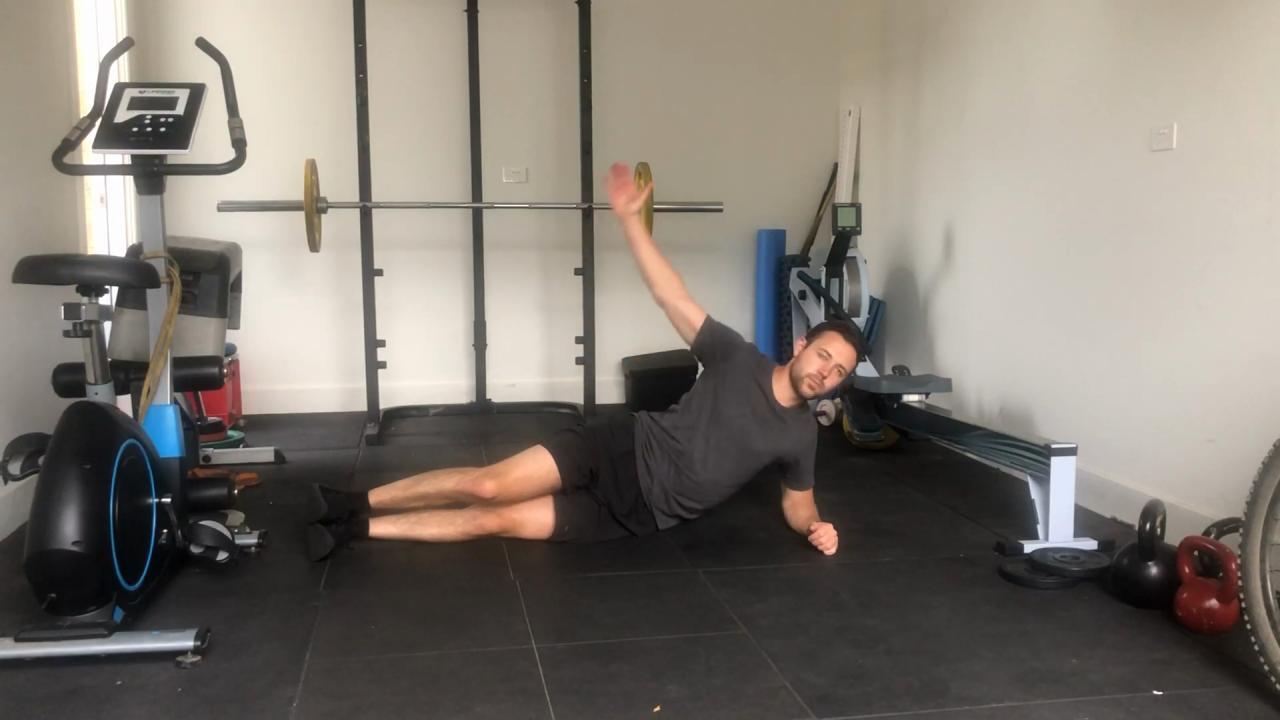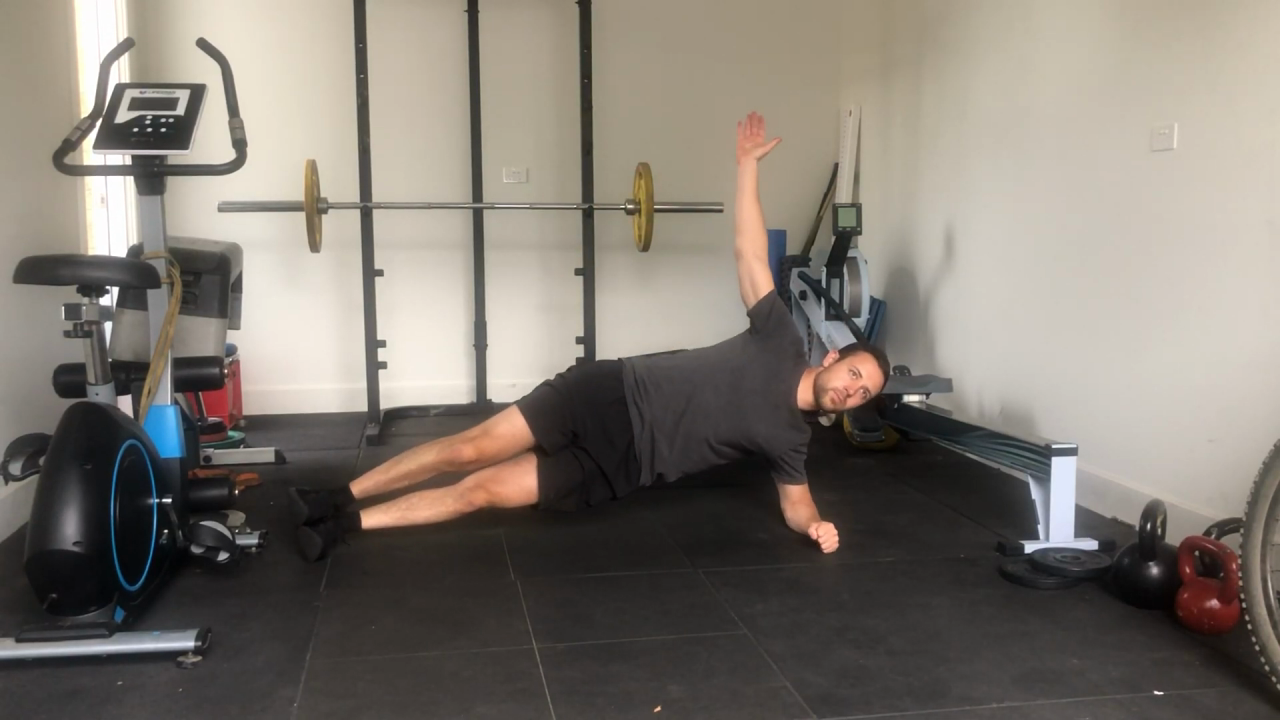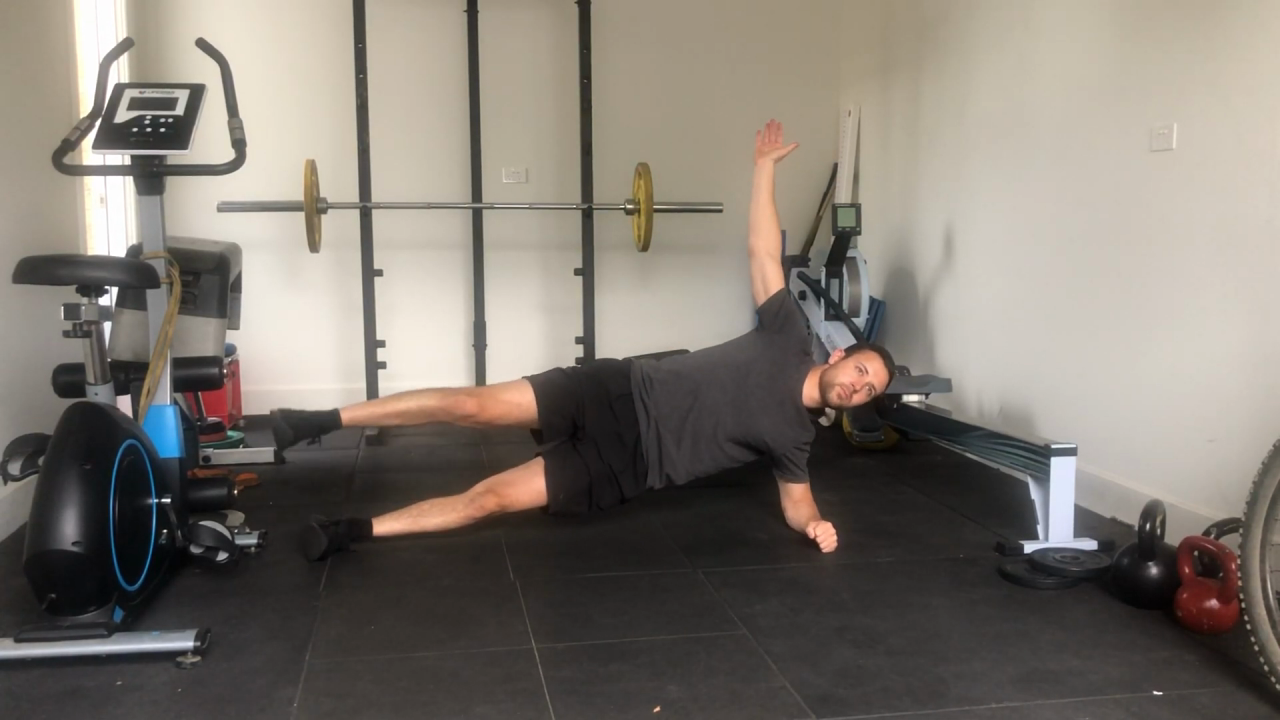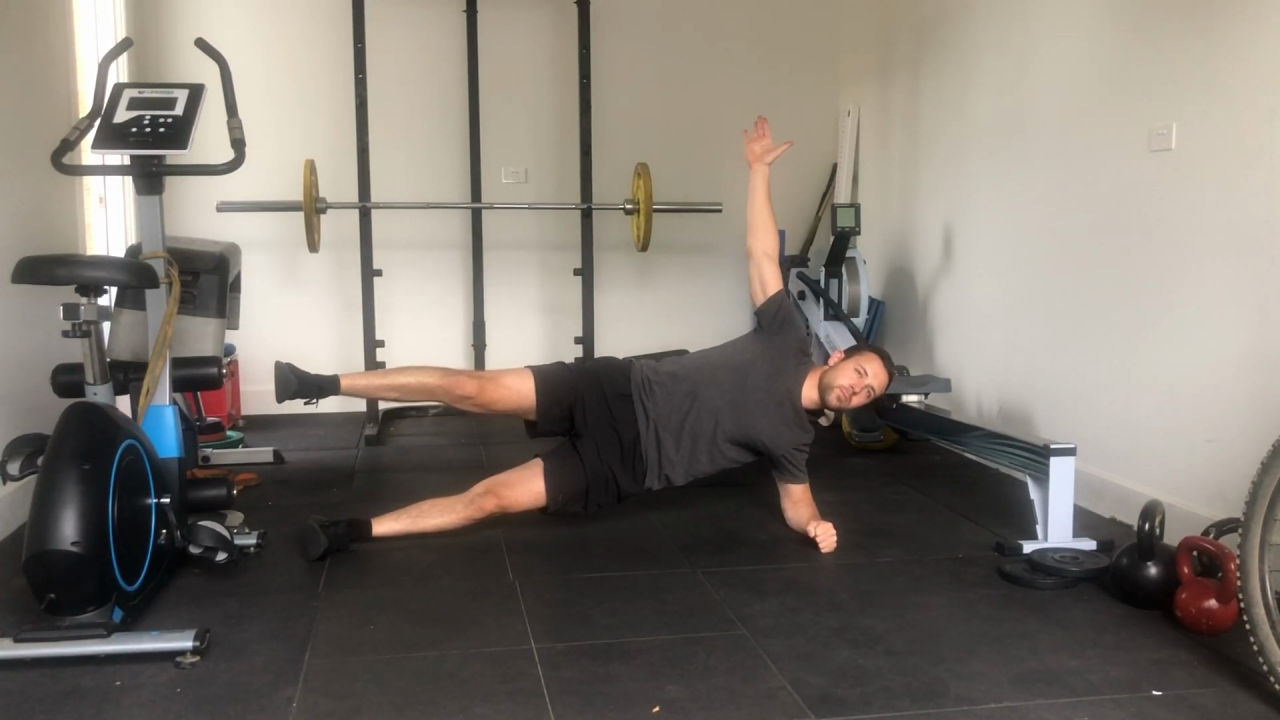
dt=1s
person 1, frame 1
left shoulder: (799, 435)
right shoulder: (736, 359)
left elbow: (797, 504)
right elbow: (670, 295)
left wrist: (815, 527)
right wrist: (630, 218)
left hip: (638, 512)
right hip: (623, 447)
left knee: (495, 520)
right knee: (491, 487)
left ankle: (359, 531)
right ankle: (357, 507)
person 1, frame 2
left shoulder: (790, 435)
right shoulder: (782, 344)
left elbow: (794, 500)
right elbow: (749, 250)
left wrist: (816, 525)
right wrist: (748, 162)
left hip: (620, 458)
right hip: (610, 394)
left knee: (481, 490)
right knee: (472, 450)
left ankle: (347, 523)
right ankle: (341, 500)
person 1, frame 3
left shoulder: (795, 434)
right shoulder: (789, 338)
left elbow: (796, 500)
right elbow: (764, 250)
left wrist: (816, 525)
right wrist: (766, 164)
left hip: (626, 462)
right hip: (620, 393)
left knee: (490, 496)
right knee: (474, 405)
left ankle: (352, 530)
right ankle: (324, 422)
person 1, frame 4
left shoulder: (793, 434)
right shoulder: (788, 339)
left elbow: (795, 500)
right elbow: (763, 253)
left wrist: (816, 525)
right wrist: (758, 169)
left hip: (622, 464)
right hip: (618, 393)
left knee: (489, 498)
right knee: (474, 390)
left ankle: (351, 531)
right ankle: (322, 384)
